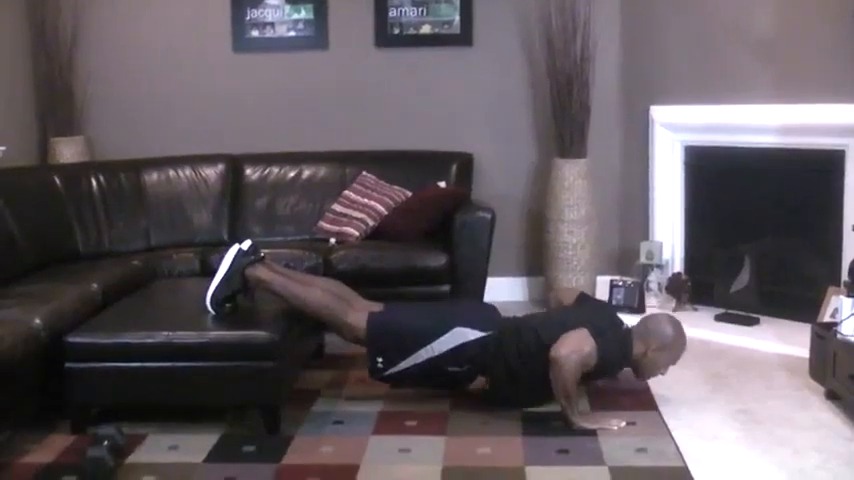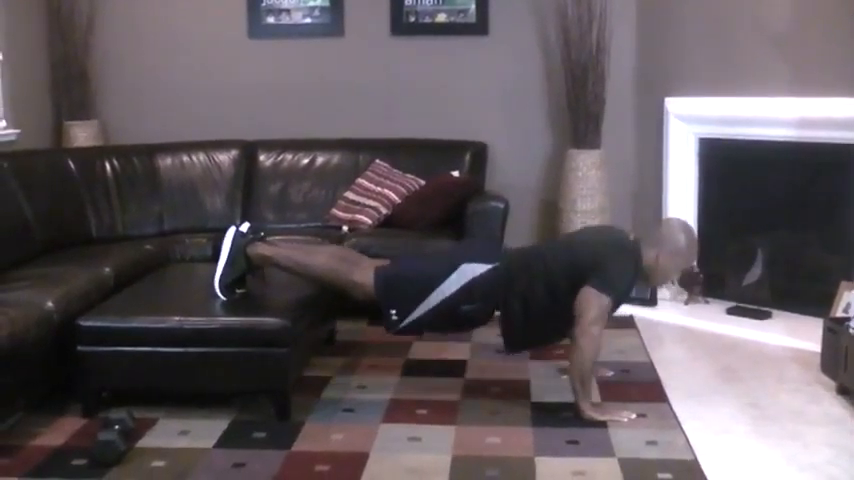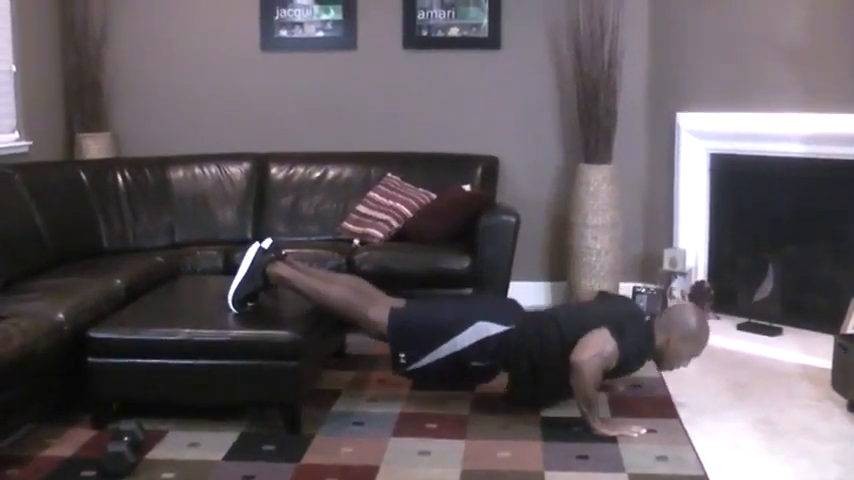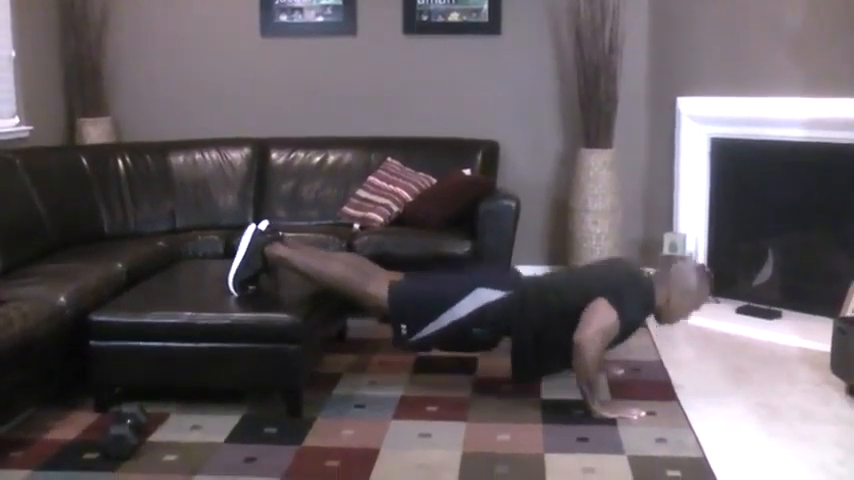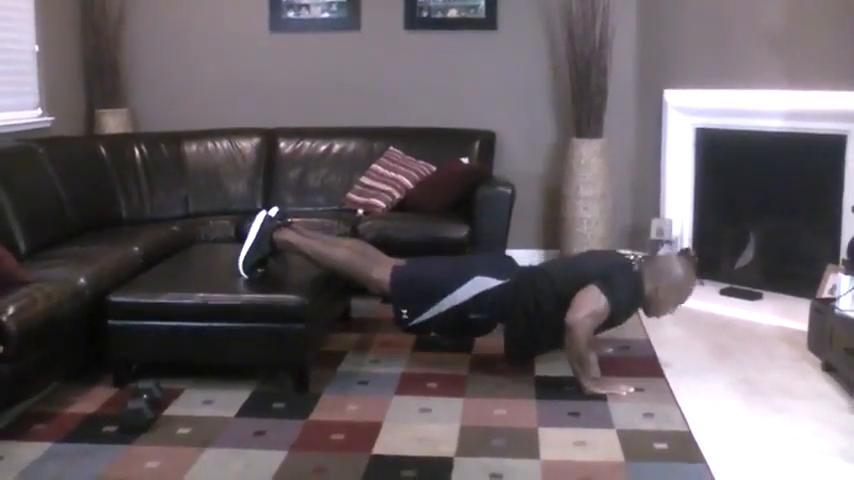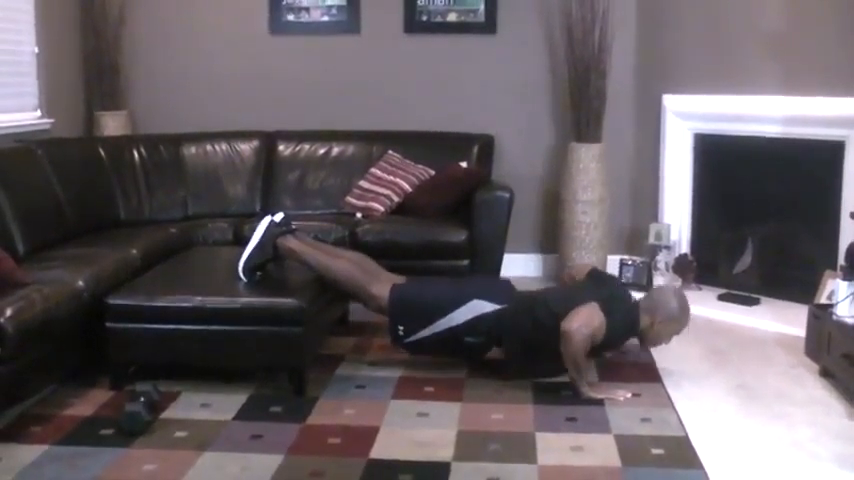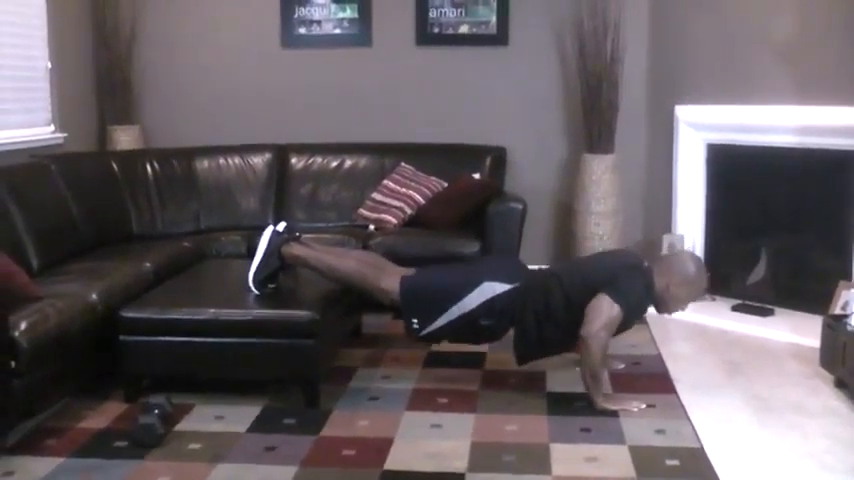
dt=0.7s
person 1, frame 1
left shoulder: (605, 318)
right shoulder: (613, 346)
left elbow: (564, 298)
right elbow: (563, 356)
right wrist: (576, 414)
left hip: (478, 326)
right hip: (470, 345)
left knee: (361, 312)
right knee: (355, 324)
left ankle: (255, 264)
right ankle: (250, 273)
person 1, frame 2
left shoulder: (617, 244)
right shoulder: (622, 264)
right elbow: (587, 330)
left wrist: (582, 367)
right wrist: (586, 404)
left hip: (485, 269)
right hip: (478, 282)
left knee: (367, 268)
right knee: (363, 281)
left ankle: (254, 245)
right ankle: (251, 251)
person 1, frame 3
left shoulder: (628, 314)
right shoulder: (635, 339)
right elbow: (582, 360)
left wrist: (595, 379)
right wrist: (597, 421)
left hip: (500, 321)
right hip: (492, 339)
left knee: (383, 307)
right knee: (377, 318)
left ankle: (276, 261)
right ankle: (270, 269)
person 1, frame 4
left shoulder: (629, 275)
right shoulder: (632, 297)
right elbow: (585, 340)
left wrist: (593, 363)
right wrist: (597, 403)
left hip: (497, 292)
right hip: (491, 306)
left knee: (383, 283)
right knee: (377, 293)
left ankle: (273, 243)
right ankle: (268, 250)
person 1, frame 5
left shoulder: (620, 267)
right shoulder: (624, 289)
right elbow: (577, 319)
left wrist: (584, 340)
right wrist: (589, 380)
left hip: (496, 278)
right hip: (489, 292)
left knee: (385, 268)
right knee: (380, 278)
left ankle: (281, 227)
right ankle: (278, 236)
person 1, frame 6
left shoulder: (614, 289)
right shoulder: (620, 315)
left elbow: (576, 272)
right elbow: (572, 329)
right wrist: (585, 384)
left hip: (493, 302)
right hip: (487, 317)
left knee: (384, 284)
right knee: (379, 294)
left ankle: (286, 235)
right ankle: (280, 241)
person 1, frame 7
left shoulder: (632, 266)
right shoulder: (635, 286)
right elbow: (593, 332)
left wrist: (595, 355)
right wrist: (600, 396)
left hip: (507, 284)
right hip: (499, 298)
left knee: (395, 278)
right knee: (389, 288)
left ankle: (289, 242)
right ankle: (286, 250)
